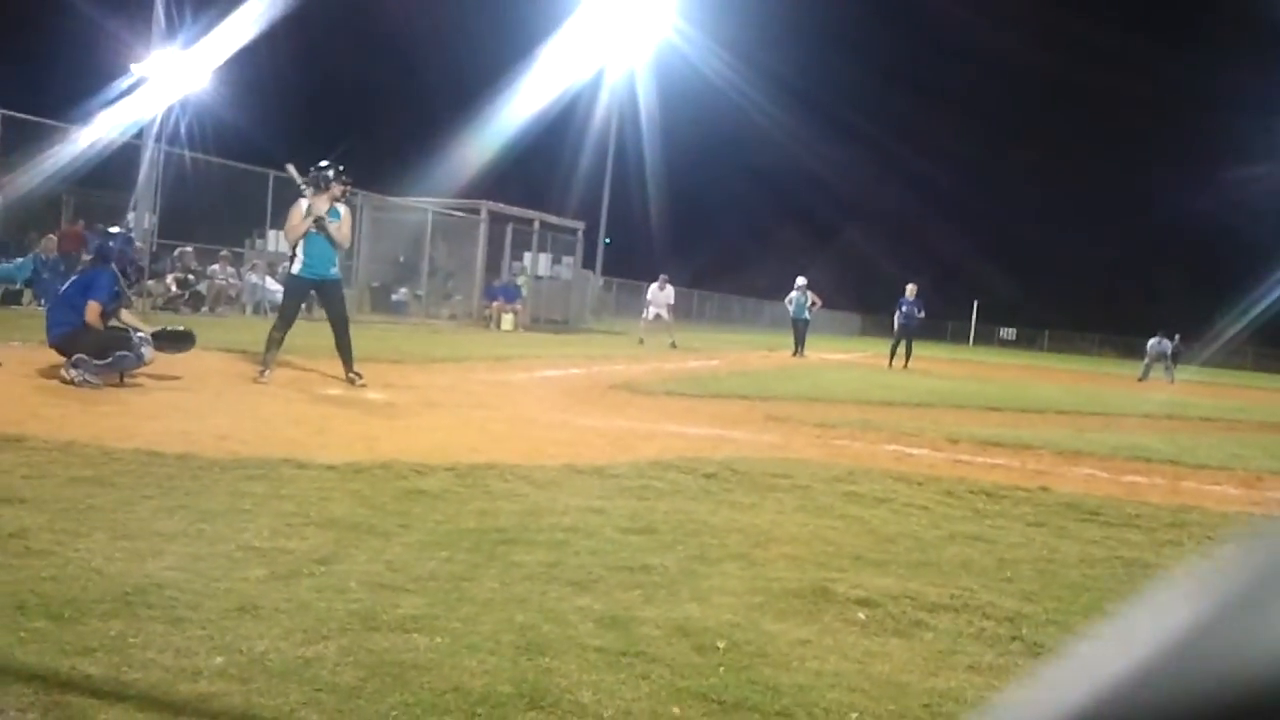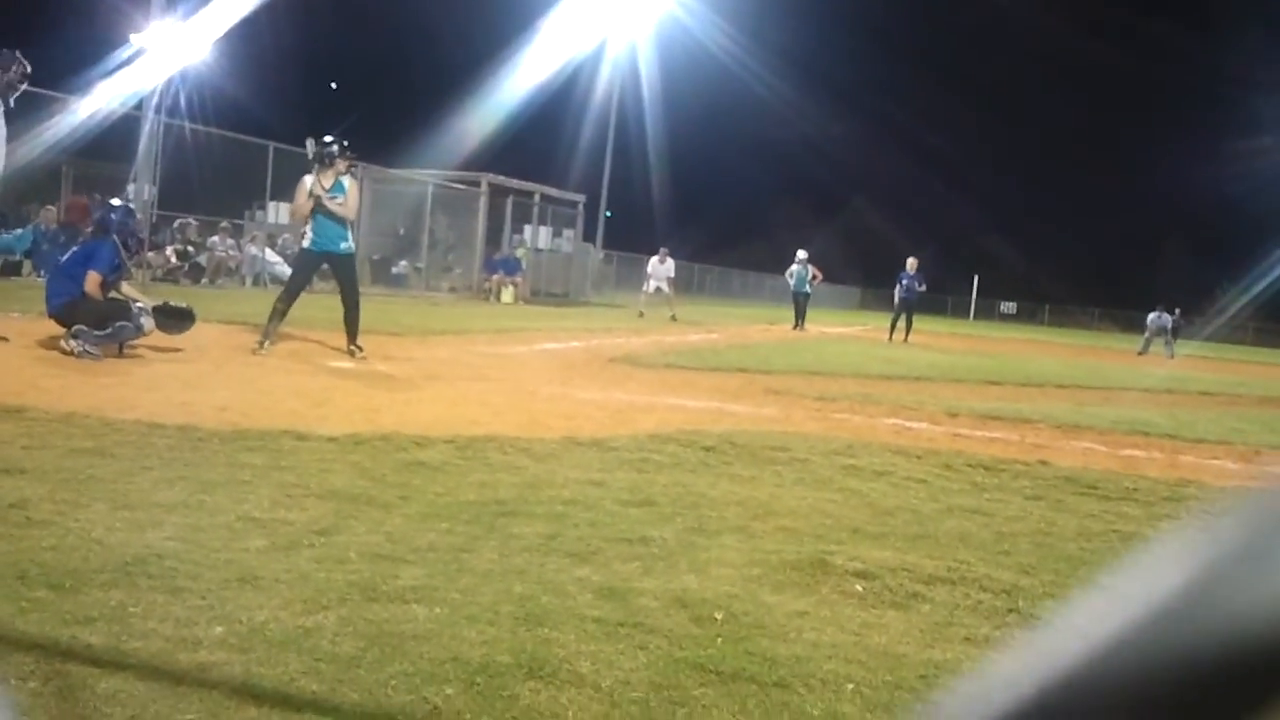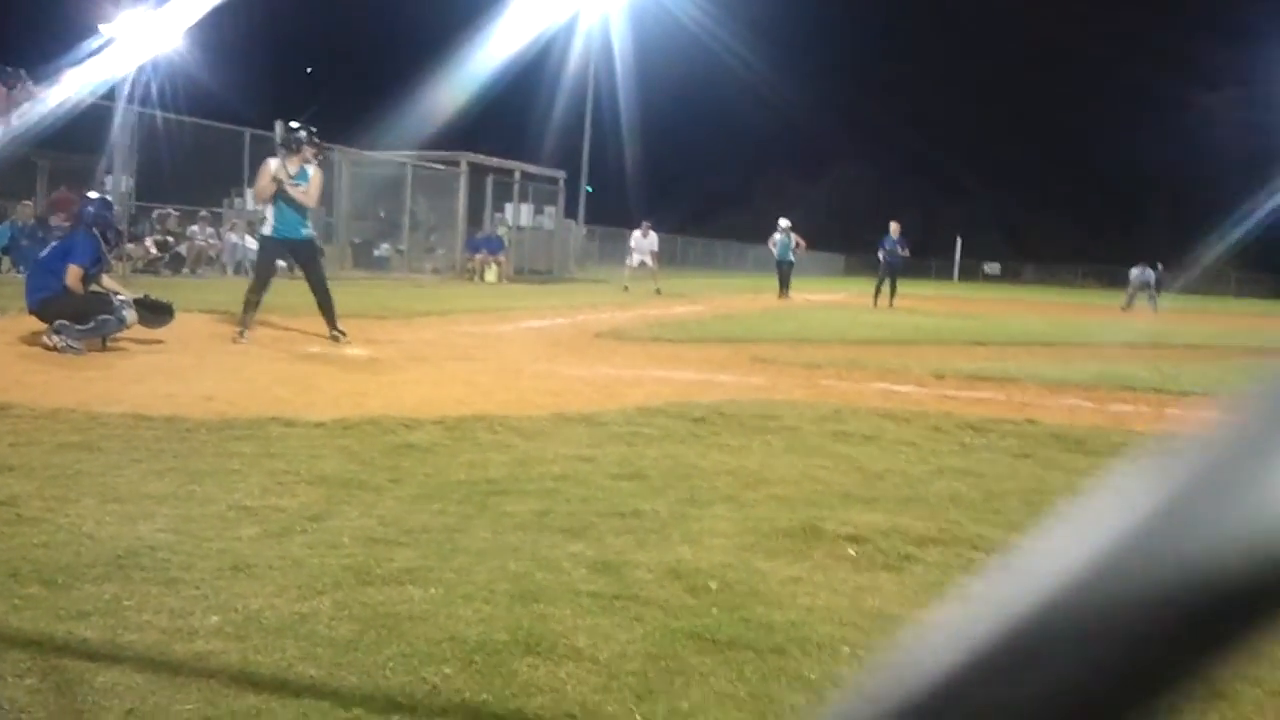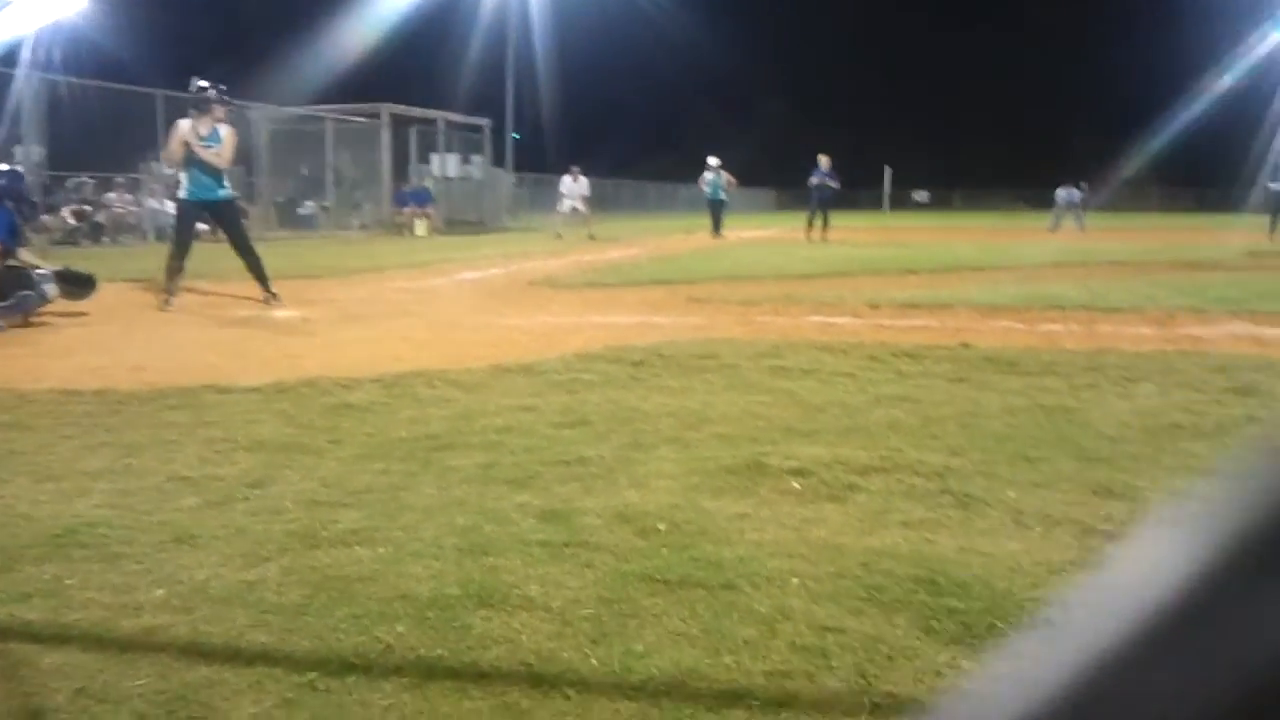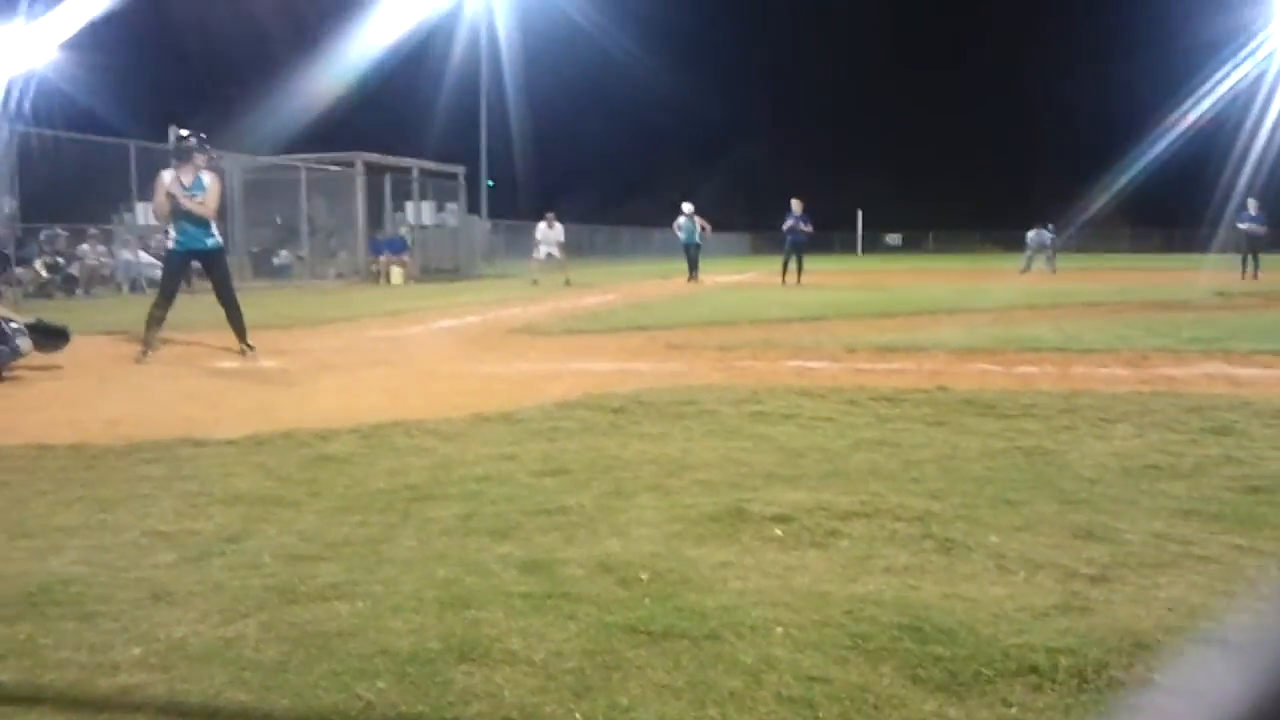
dt=0.3s
person 1, frame 1
left shoulder: (342, 211)
right shoulder: (302, 205)
left elbow: (345, 243)
right elbow: (290, 237)
left wrist: (326, 222)
right wrist: (311, 216)
left hip: (330, 277)
right hip: (301, 274)
left knee: (341, 323)
right knee: (284, 320)
left ankle: (350, 371)
right ankle: (266, 366)
person 1, frame 2
left shoulder: (349, 184)
right shoulder: (307, 182)
left elbow: (351, 214)
right elbow: (297, 216)
left wrist: (325, 199)
right wrist: (314, 197)
left hip: (342, 250)
right hip: (312, 247)
left knee: (351, 298)
right knee: (291, 291)
left ankle: (352, 343)
right ankle: (266, 337)
person 1, frame 3
left shoulder: (313, 171)
right shoulder: (271, 165)
left elbow: (311, 202)
right elbow: (260, 197)
left wrist: (286, 184)
right wrist: (276, 180)
left hip: (302, 236)
right hip: (274, 234)
left knee: (319, 283)
right knee: (260, 280)
left ankle: (333, 328)
right ankle: (244, 326)
person 1, frame 4
left shoulder: (227, 131)
right shoulder: (182, 127)
left elbow: (223, 163)
right elbow: (171, 161)
left wrist: (196, 147)
right wrist: (185, 143)
left hip: (221, 197)
right hip: (190, 197)
left knee: (242, 244)
right knee: (180, 245)
left ankle: (267, 290)
right ankle: (169, 293)
person 1, frame 5
left shoulder: (210, 179)
right shoulder: (166, 177)
left elbow: (209, 212)
right elbow: (160, 214)
left wrist: (181, 198)
right wrist: (170, 195)
left hip: (210, 246)
right hip: (178, 246)
left knee: (227, 295)
right knee: (165, 295)
left ankle: (244, 341)
right ankle: (147, 344)
